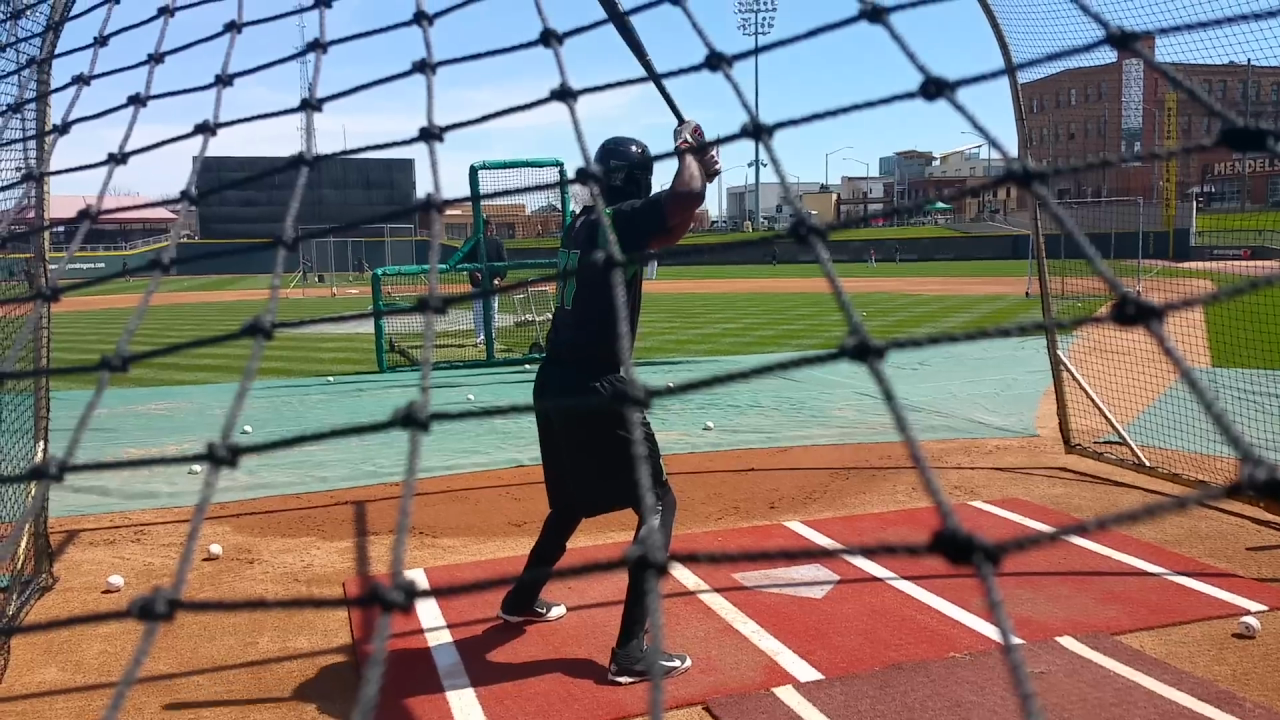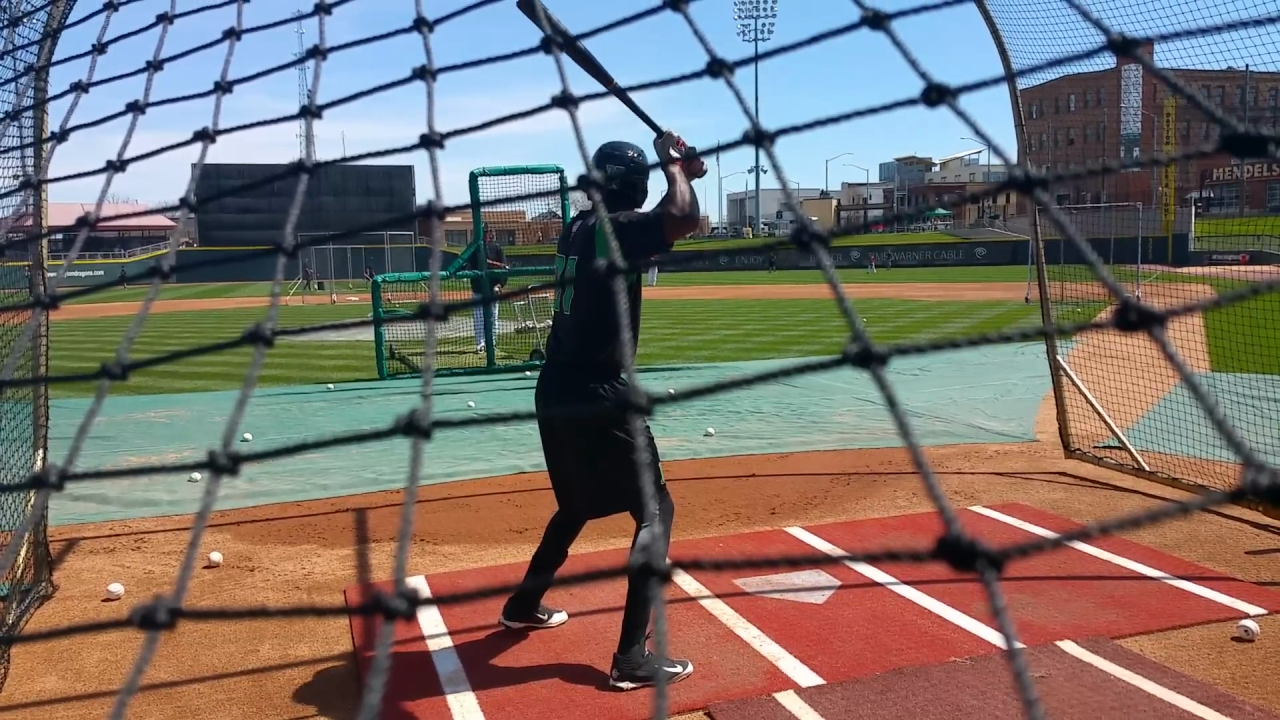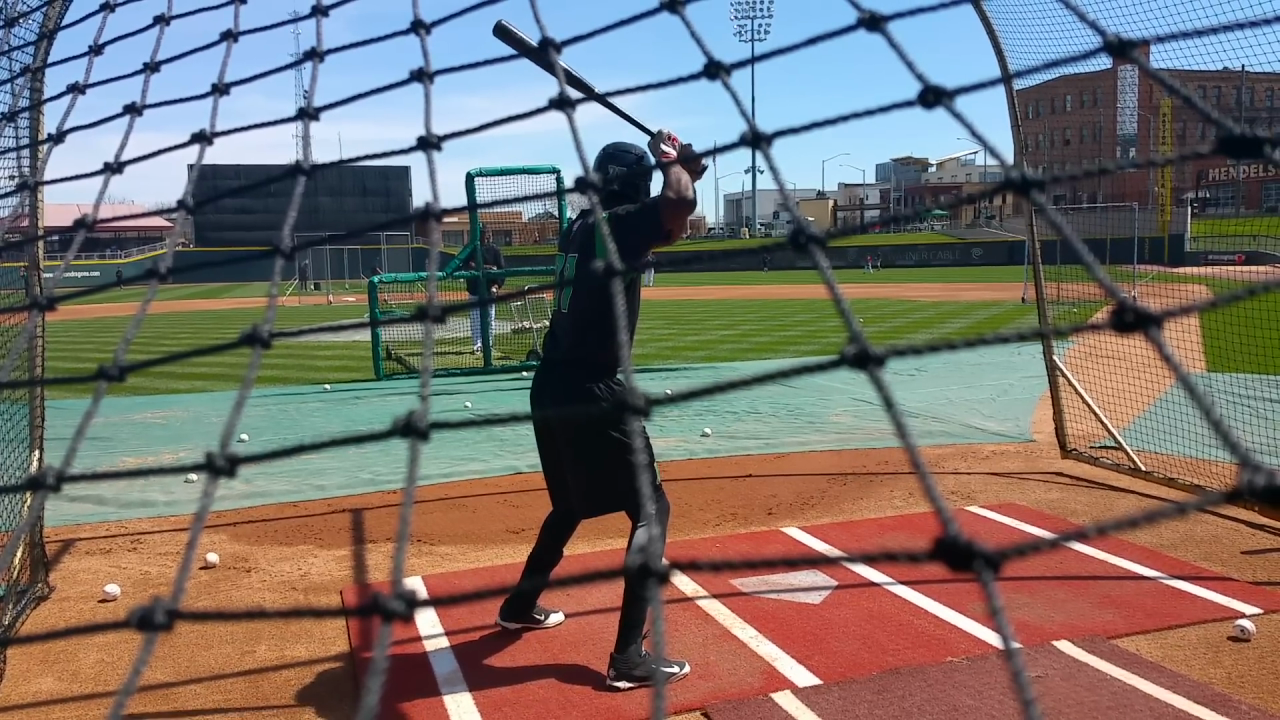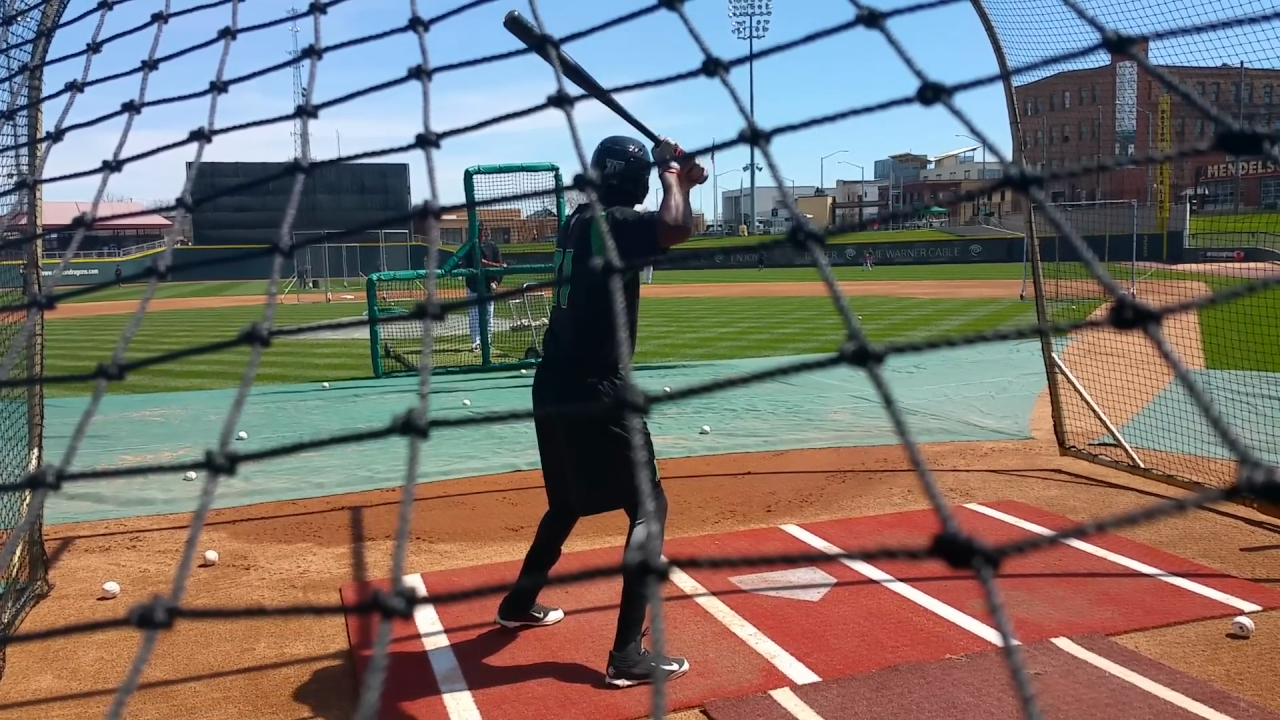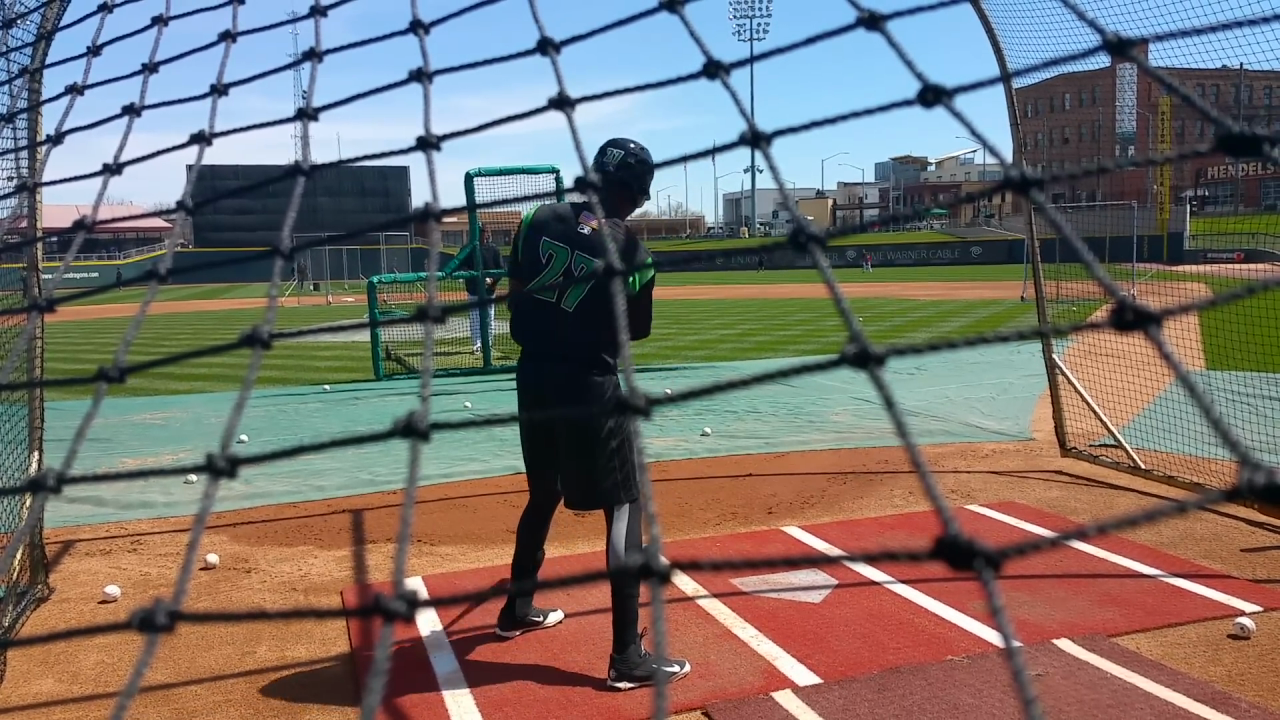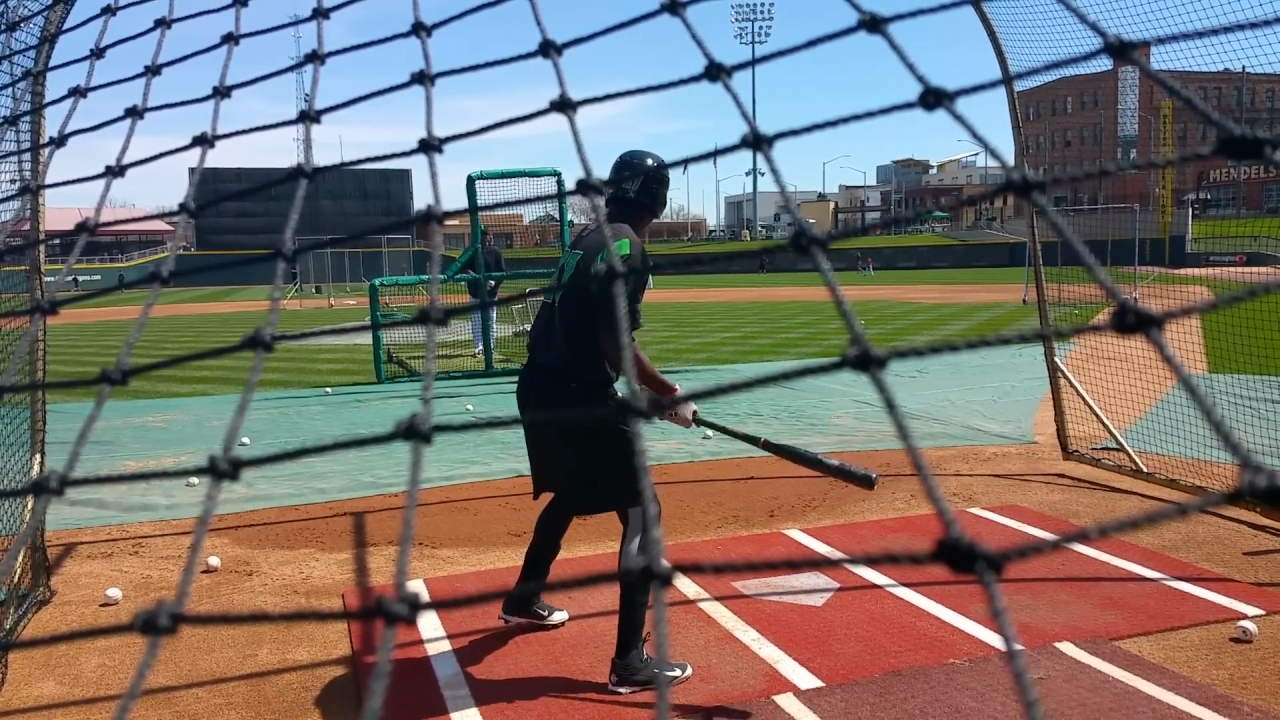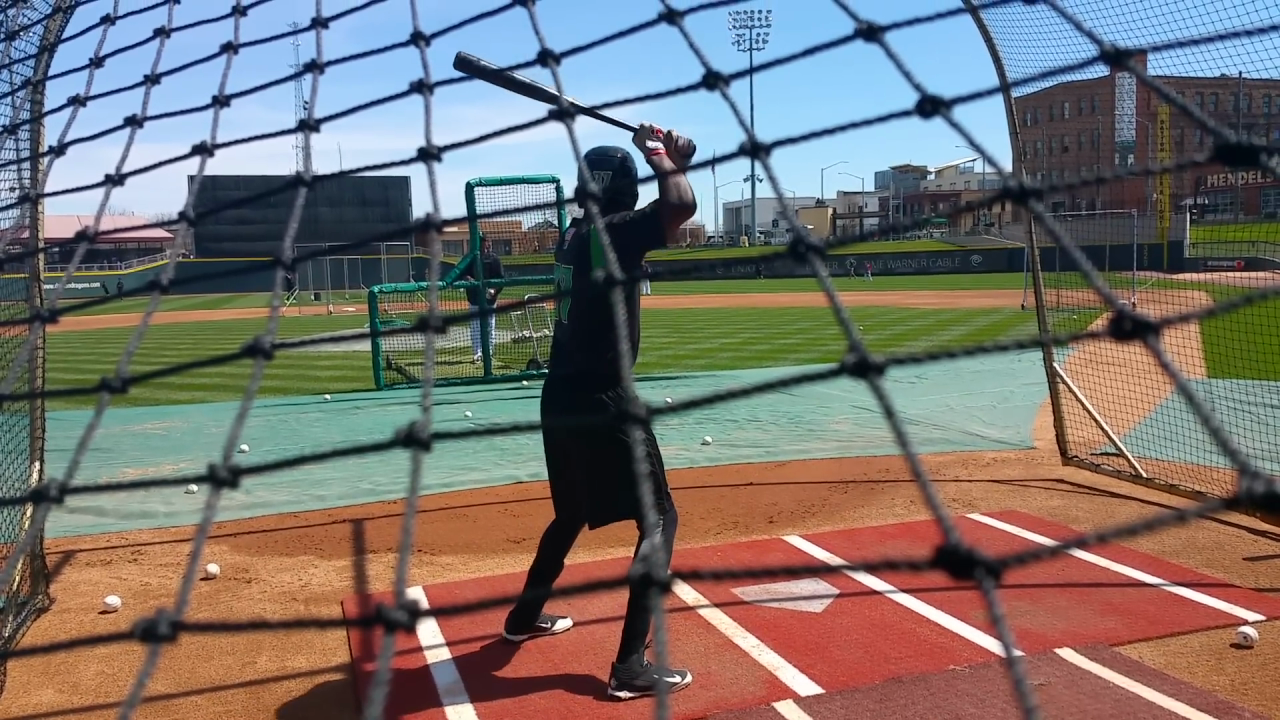
dt=0.7s
person 1, frame 1
left shoulder: (584, 223)
right shoulder: (616, 221)
left elbow: (670, 229)
right elbow: (687, 198)
left wrist: (698, 170)
right wrist: (688, 149)
left hip: (555, 384)
right hip: (594, 389)
left knee: (574, 498)
right knee: (657, 504)
left ankle: (523, 598)
right ankle: (631, 651)
person 1, frame 2
left shoulder: (579, 228)
right shoulder: (615, 229)
left elbow: (657, 225)
right elbow: (683, 218)
left wrist: (681, 175)
right wrist: (671, 163)
left hip: (556, 388)
right hip: (596, 394)
left knee: (577, 503)
right knee: (655, 510)
left ankle: (524, 603)
right ankle: (633, 657)
person 1, frame 3
left shoulder: (581, 227)
right shoulder: (614, 226)
left elbow: (663, 227)
right elbow: (680, 204)
left wrist: (683, 173)
right wrist: (668, 159)
left hip: (552, 387)
right hip: (591, 394)
left knee: (571, 503)
right knee: (651, 511)
left ankle: (520, 605)
right ankle: (629, 658)
person 1, frame 4
left shoulder: (580, 221)
right shoulder: (609, 223)
left elbow: (652, 235)
right elbow: (674, 229)
left wrist: (680, 181)
right wrist: (671, 172)
left hip: (555, 381)
right hip: (594, 389)
left knee: (569, 500)
right knee: (648, 508)
left ankle: (520, 602)
right ankle: (628, 654)
person 1, frame 5
left shoulder: (539, 220)
right shoulder: (634, 254)
left elbow: (516, 298)
right elbow: (626, 334)
left hip: (533, 375)
right hip: (589, 385)
left knee: (544, 494)
right knee: (623, 508)
left ankle: (517, 609)
right ankle: (627, 656)
person 1, frame 6
left shoulder: (590, 237)
right shoulder: (626, 248)
right elbow: (619, 343)
left wrist: (649, 385)
right wrist: (666, 393)
left hip: (539, 386)
right hip: (579, 396)
left knee: (568, 494)
right knee: (638, 515)
left ankle: (524, 600)
right ankle: (630, 661)
person 1, frame 7
left shoulder: (575, 236)
right shoulder: (609, 234)
left elbow: (664, 220)
right elbow: (682, 208)
left wrist: (670, 166)
right wrist: (662, 160)
left hip: (561, 397)
right hip: (601, 403)
left knee: (573, 512)
right knee: (659, 518)
left ankle: (525, 614)
right ankle: (630, 666)
